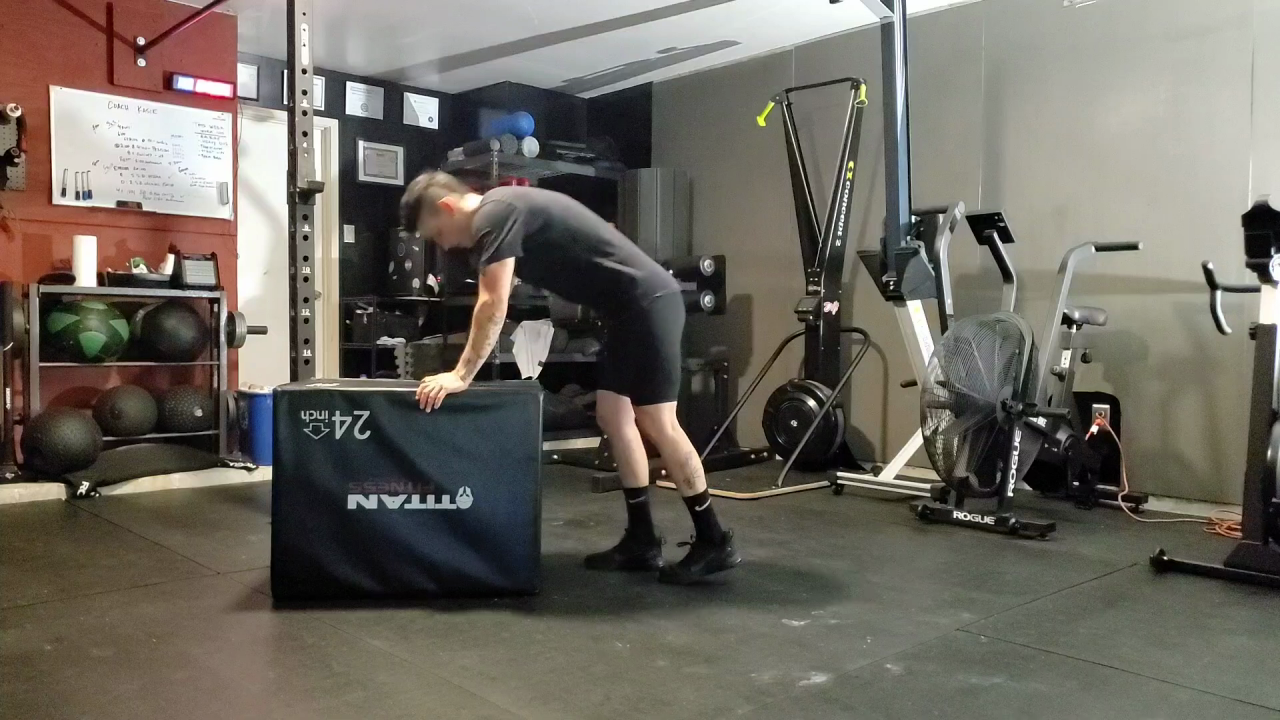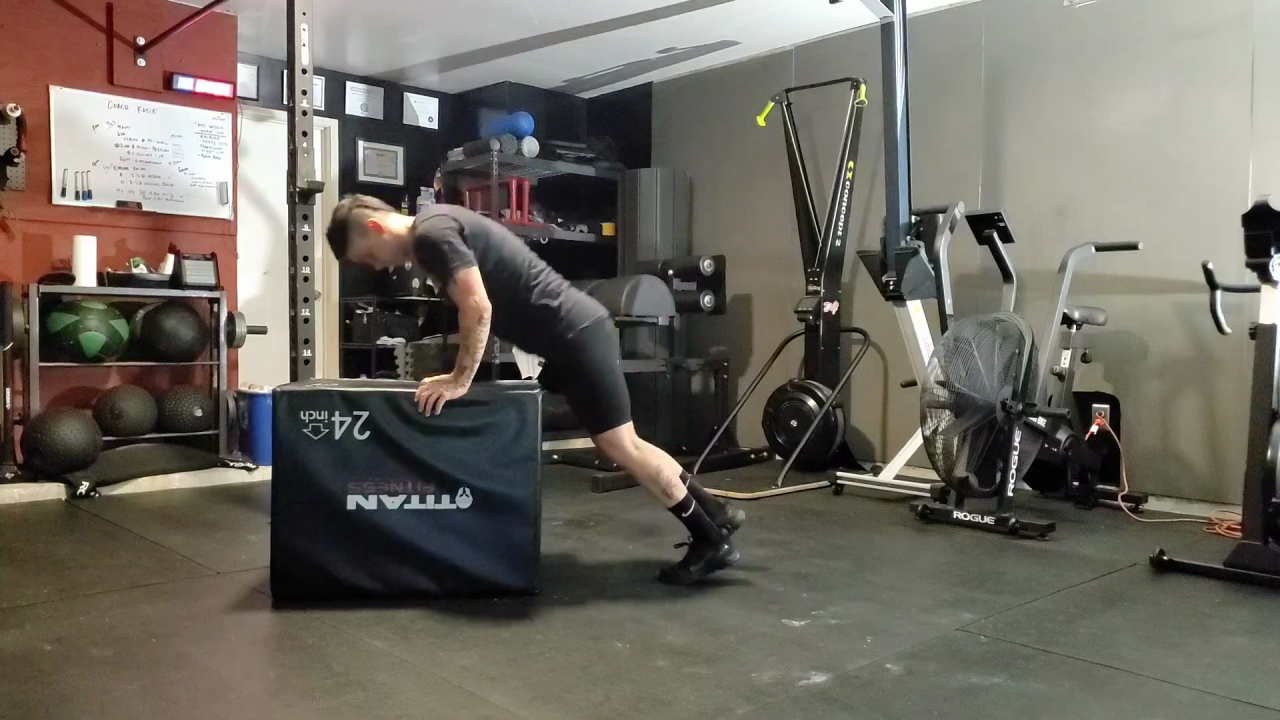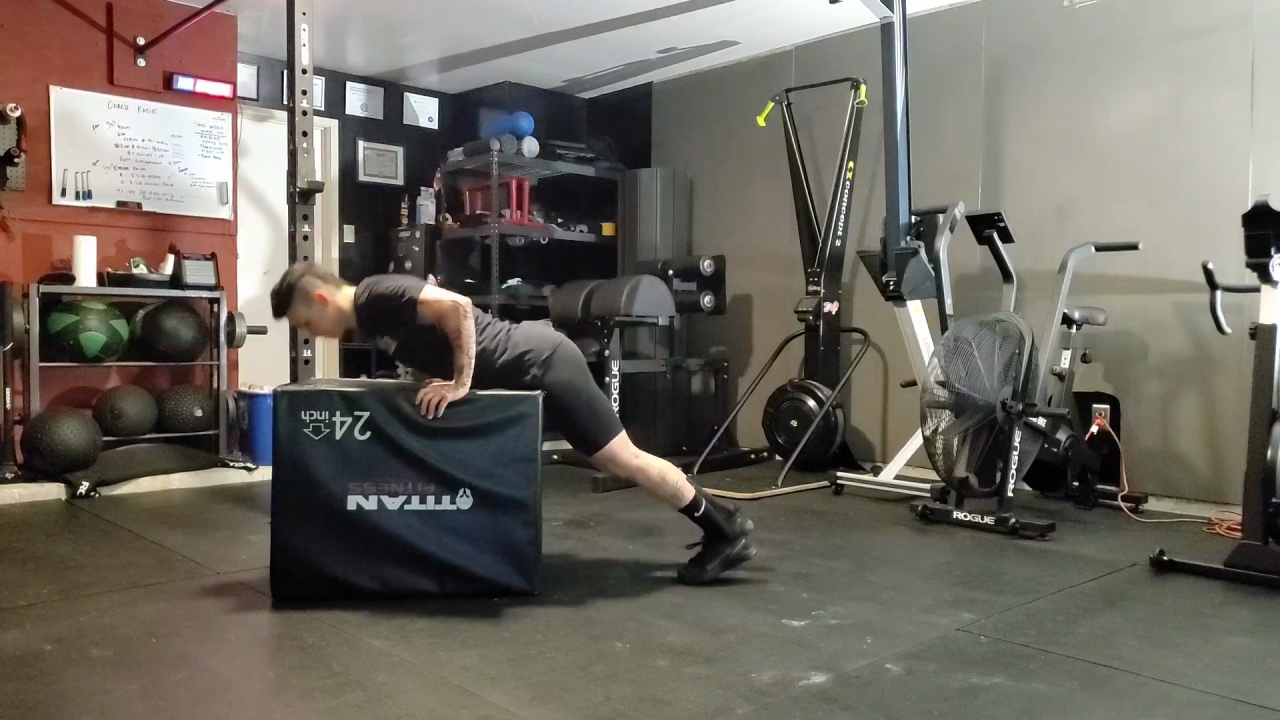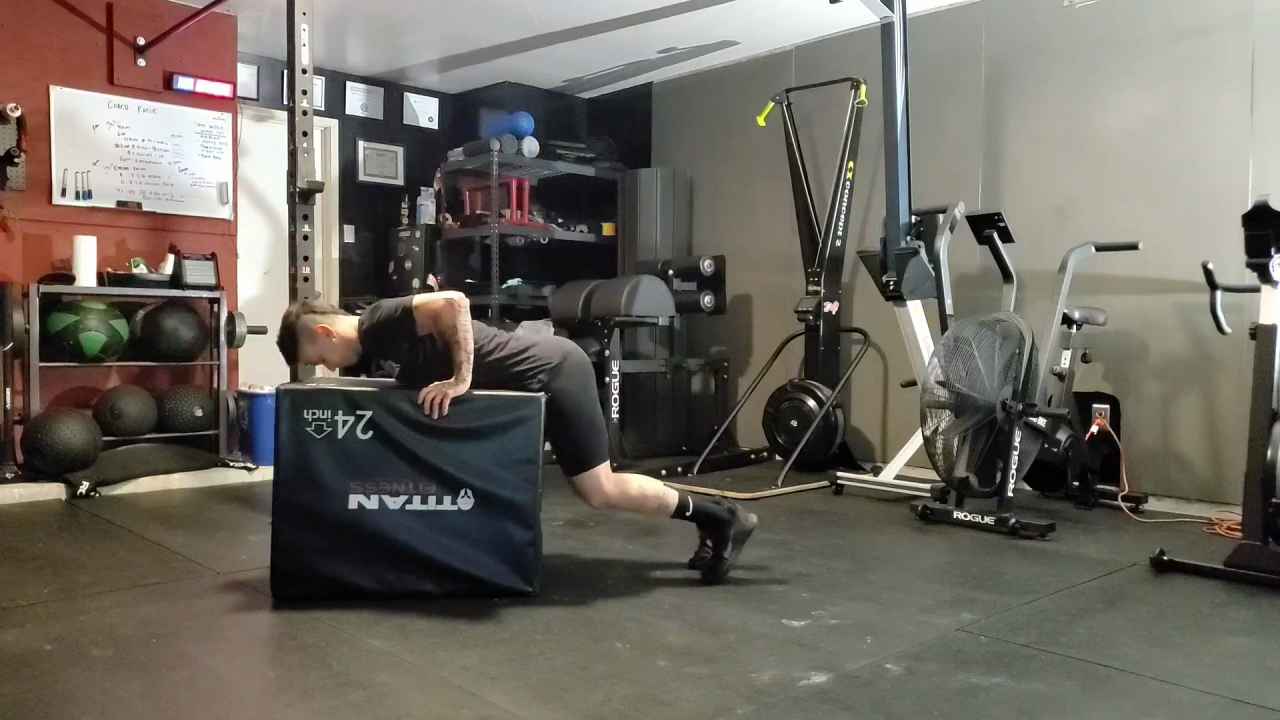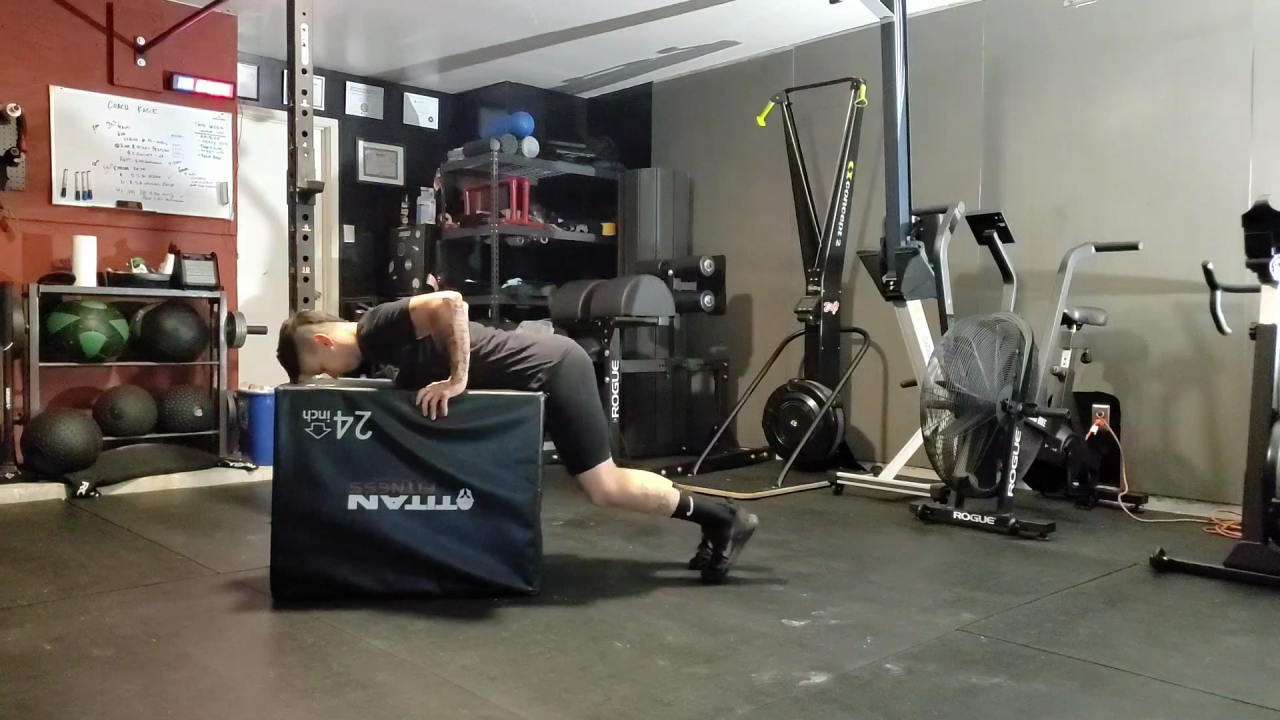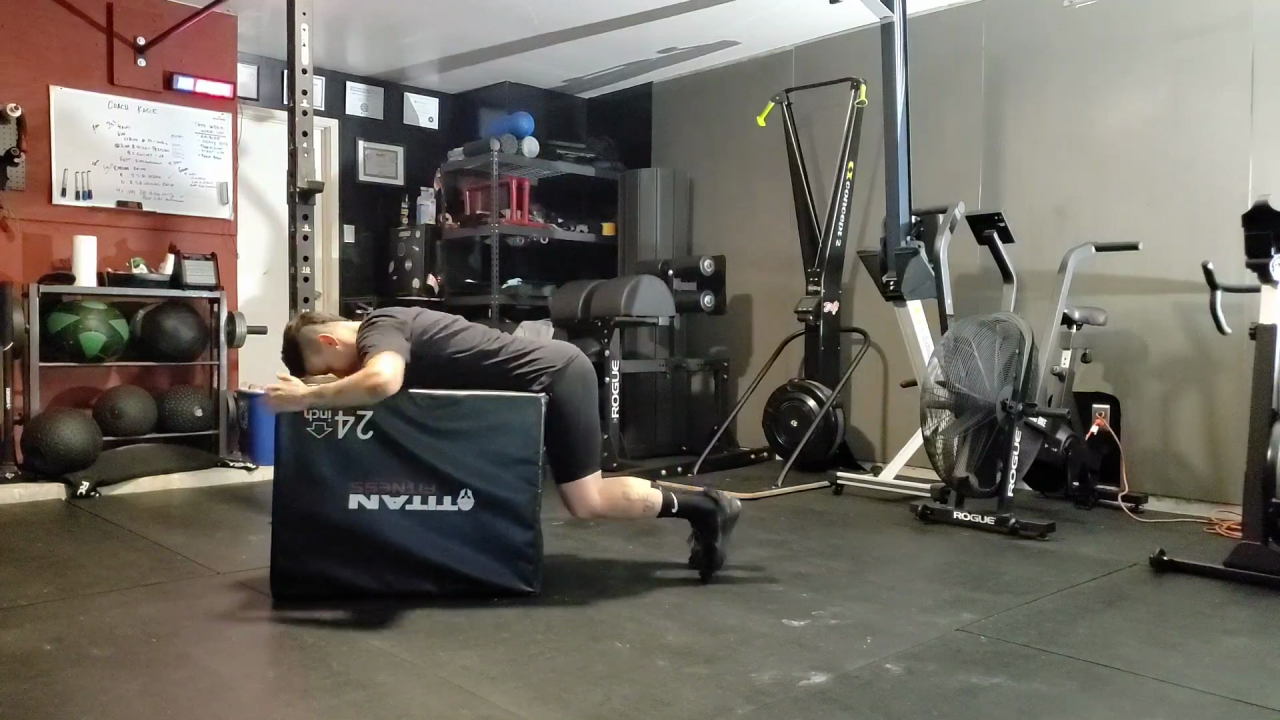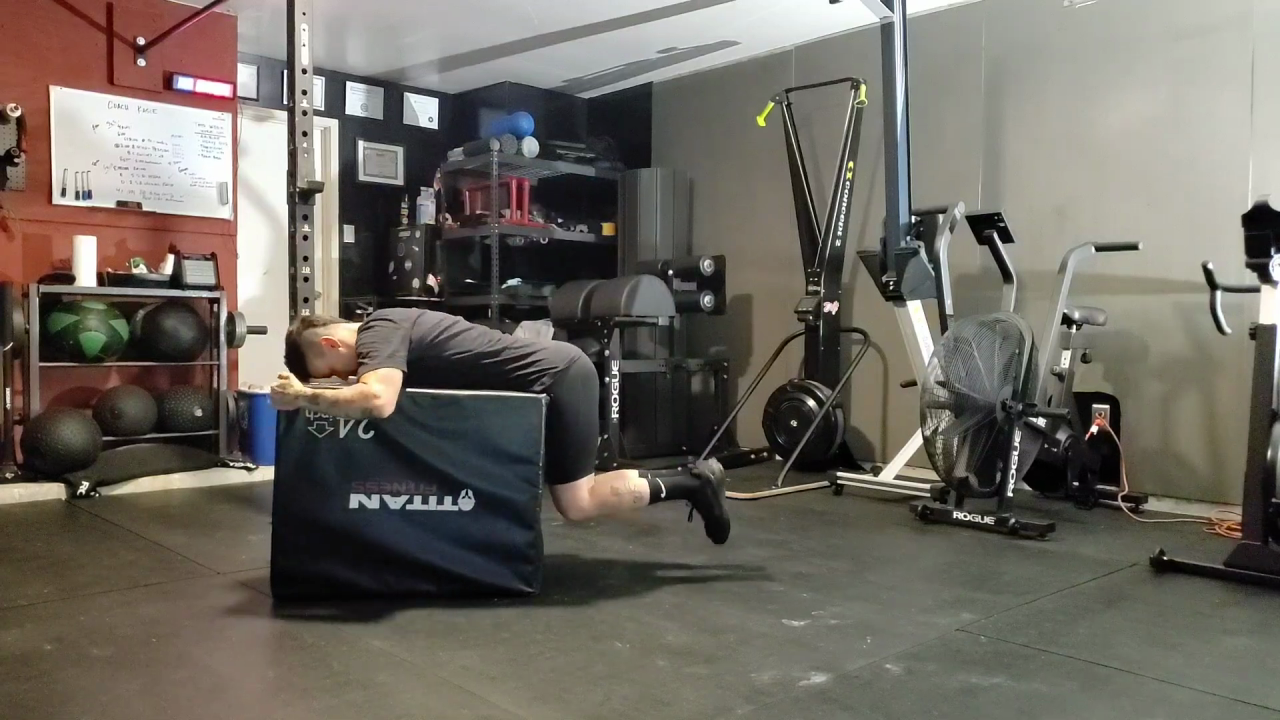
dt=0.4s
person 1, frame 1
left shoulder: (495, 214)
right shoulder: (503, 212)
left elbow: (492, 306)
right elbow: (493, 304)
left wrist: (461, 375)
right wrist: (465, 368)
left hip: (647, 300)
right hip: (628, 306)
left knee: (657, 424)
right knee: (612, 417)
left ankle: (715, 542)
right ankle: (641, 539)
person 1, frame 2
left shoulder: (432, 231)
right shoulder: (434, 231)
left elbow: (477, 309)
right elbow: (474, 310)
left wrist: (459, 380)
right wrist: (458, 374)
left hip: (575, 330)
right hip: (574, 328)
left knee: (620, 445)
right knee: (614, 444)
left ankle: (710, 540)
right ankle: (711, 510)
person 1, frame 3
left shoulder: (374, 296)
right shoulder: (374, 311)
left elbow: (457, 309)
left wrist: (460, 384)
right wrist: (444, 379)
left hip: (540, 364)
right hip: (535, 362)
left knee: (621, 457)
right knee: (615, 460)
left ankle: (725, 531)
right ankle: (719, 523)
person 1, frame 4
left shoulder: (377, 323)
right shoulder: (380, 346)
left elbow: (452, 304)
left wrist: (461, 380)
left hip: (552, 373)
right hip: (546, 372)
left knee: (599, 490)
right knee: (598, 486)
left ankle: (723, 519)
right ankle: (711, 519)
person 1, frame 5
left shoulder: (375, 327)
right shoulder: (379, 352)
left elbow: (449, 302)
left wrist: (457, 380)
left hip: (552, 370)
right hip: (548, 369)
left knee: (603, 487)
right knee: (599, 481)
left ankle: (724, 518)
right ankle: (714, 519)
person 1, frame 6
left shoulder: (377, 328)
right shoulder: (385, 333)
left elbow: (383, 380)
left wrist: (308, 397)
right wrist: (338, 389)
left hip: (554, 377)
right hip: (553, 372)
left knee: (585, 501)
right knee: (587, 492)
left ankle: (708, 508)
right ankle: (700, 508)
person 1, frame 7
left shoulder: (379, 332)
right shoulder: (388, 327)
left elbow: (378, 401)
left wrist: (304, 397)
left hip: (557, 378)
right hip: (556, 371)
left knee: (576, 503)
right knee: (578, 491)
left ankle: (692, 483)
right ankle: (689, 481)
